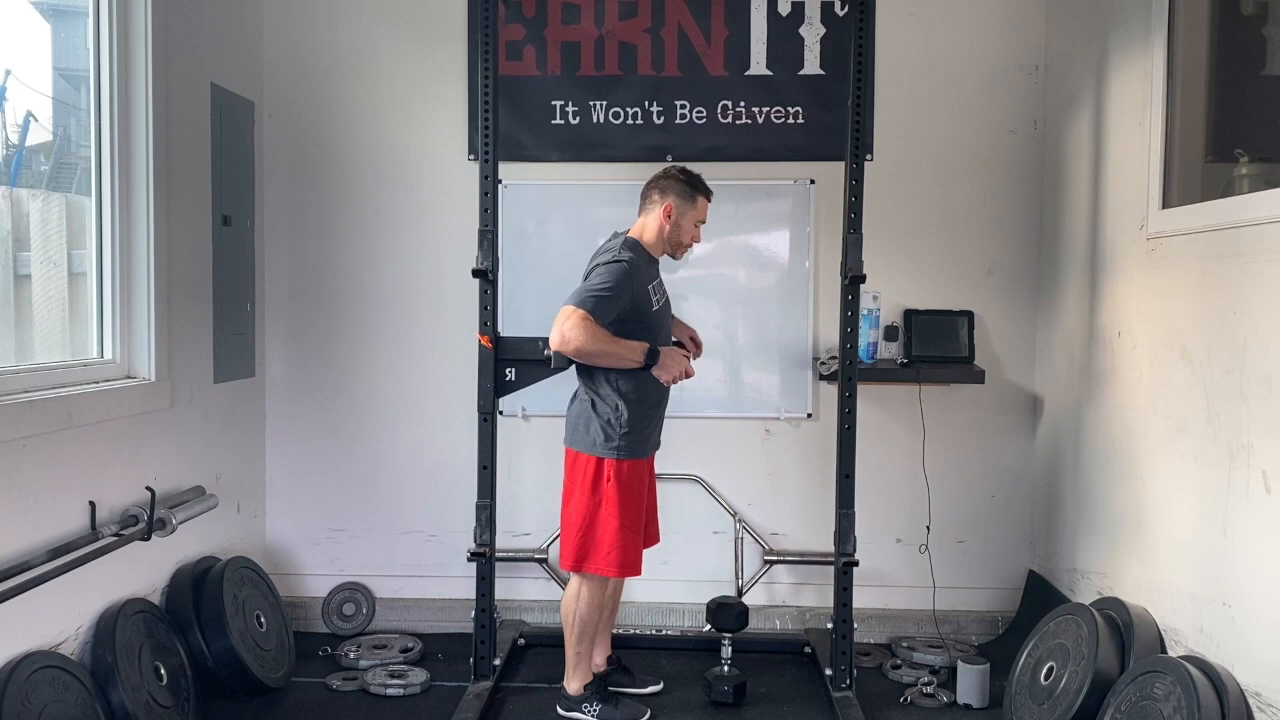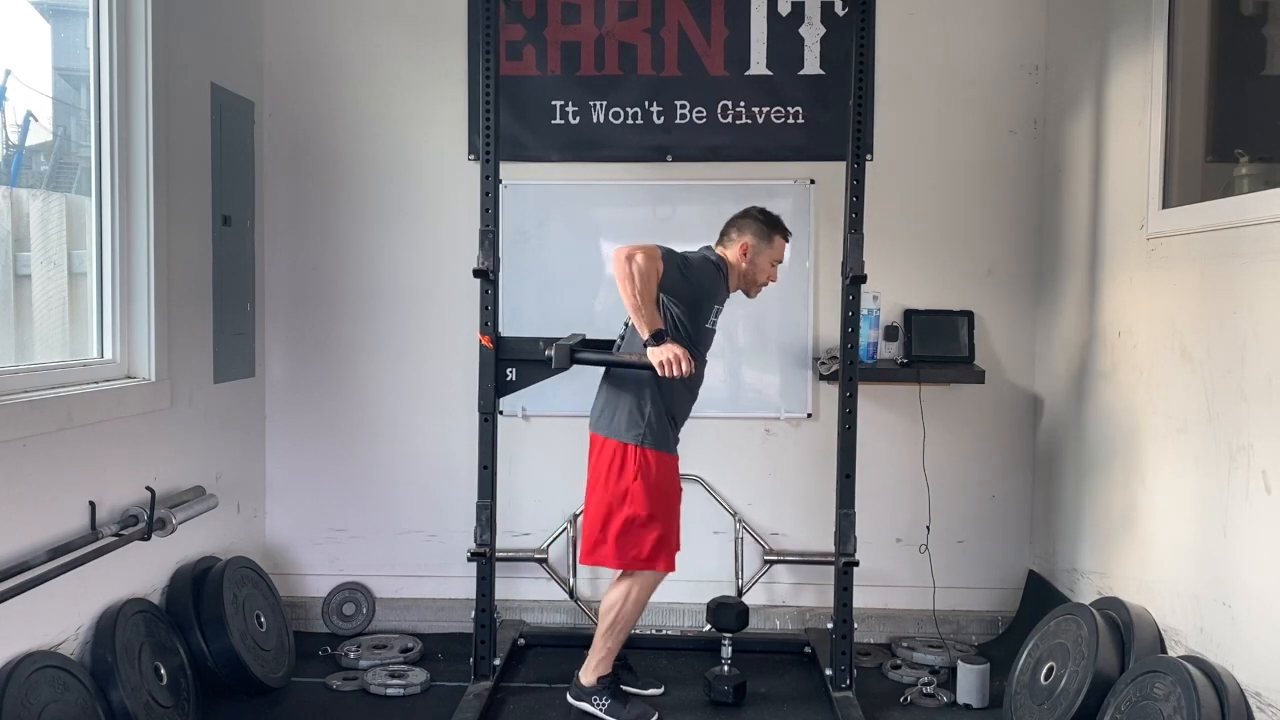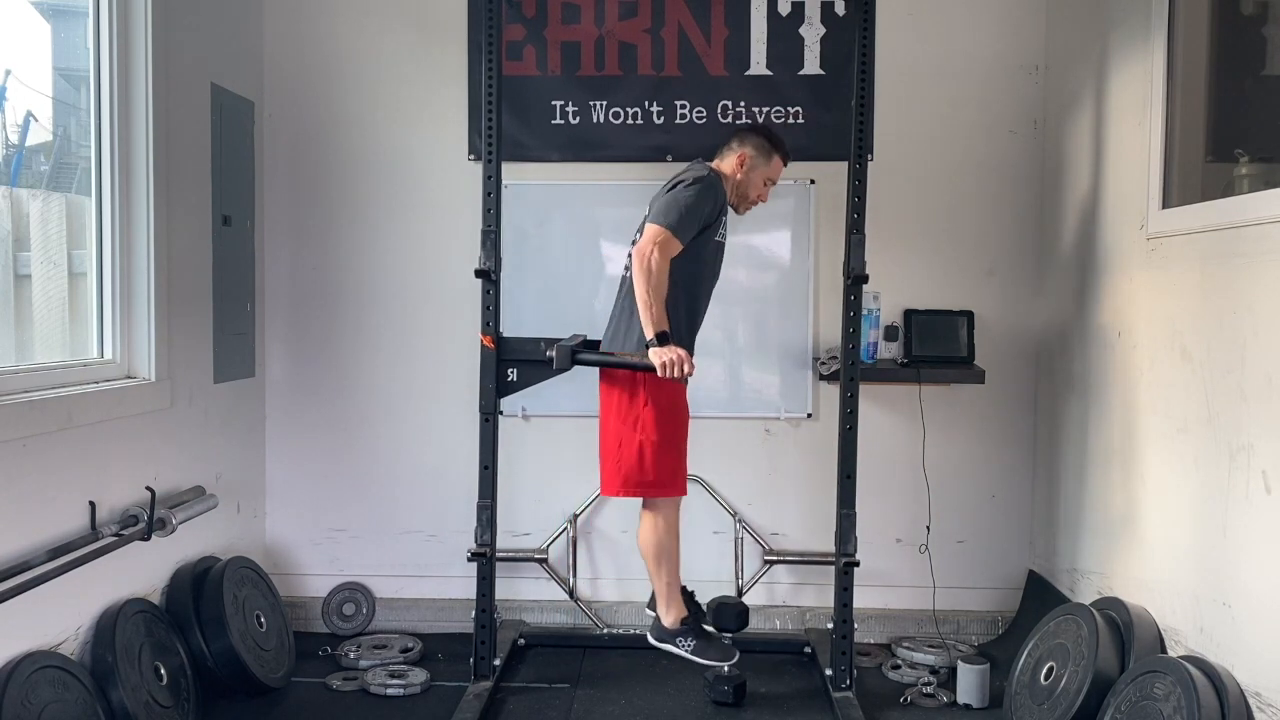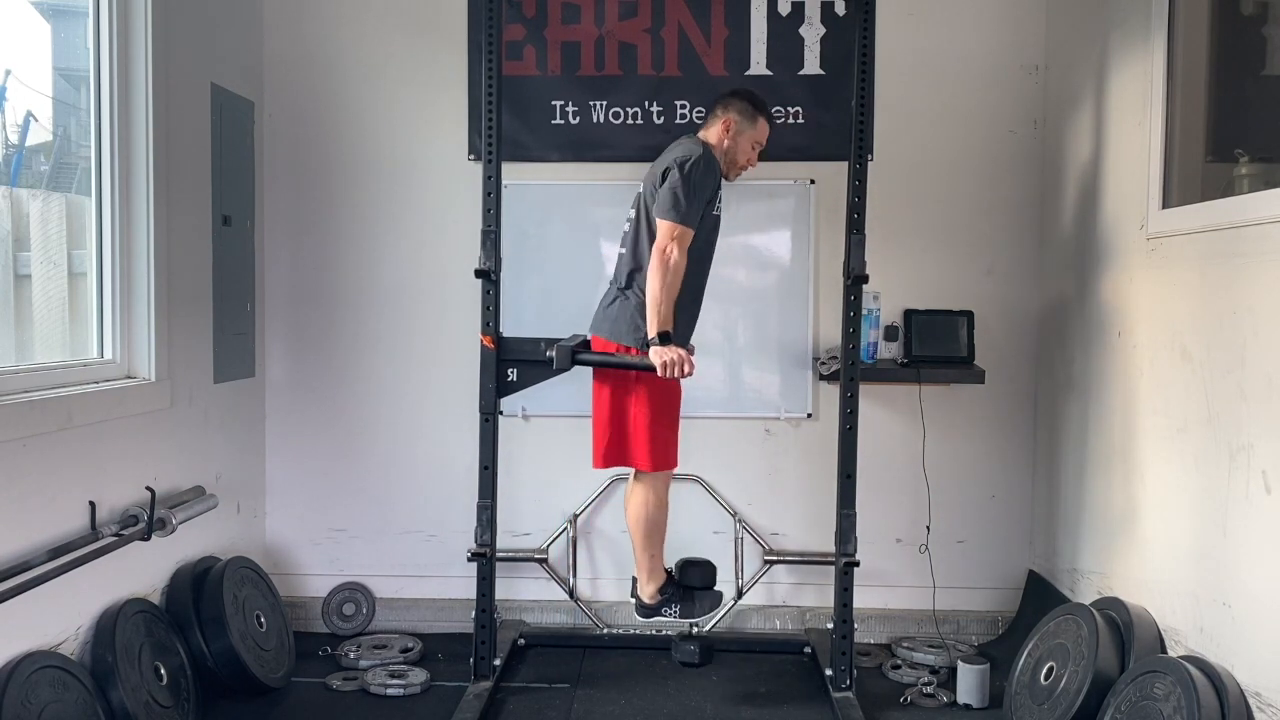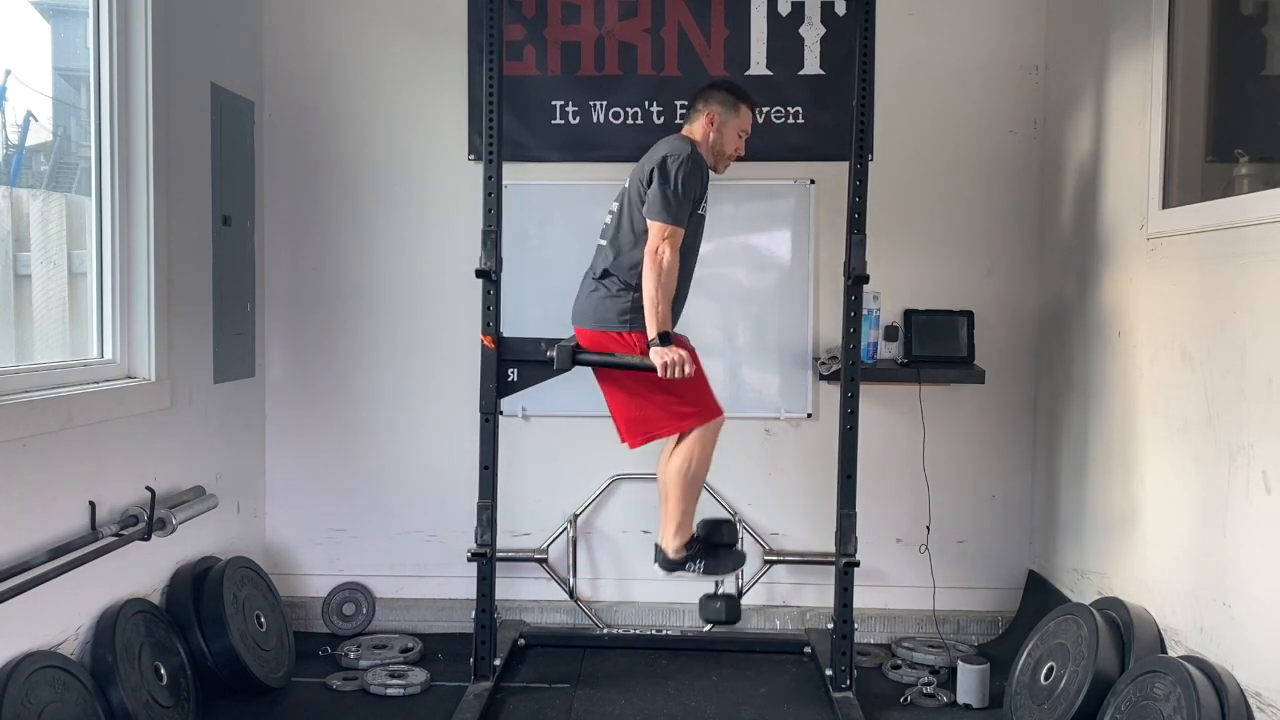
dt=1s
person 1, frame 1
left shoulder: (640, 259)
right shoulder: (621, 265)
right elbow: (567, 336)
left wrist: (669, 327)
right wrist: (654, 356)
left hip: (629, 438)
right hip: (607, 441)
left knee: (615, 560)
right knee: (594, 567)
left ankle: (601, 663)
person 1, frame 2
left shoulder: (707, 281)
right shoulder: (704, 270)
right elbow: (631, 259)
right wrist: (655, 339)
left hip: (645, 431)
right hip: (635, 433)
left knee: (642, 561)
right knee: (646, 564)
left ankle: (608, 660)
person 1, frame 3
left shoulder: (704, 200)
right shoulder: (701, 187)
right elbow: (649, 252)
right wrist: (659, 340)
left hip: (654, 360)
right hip: (644, 364)
left knee: (665, 490)
right knee: (661, 495)
left ankle: (670, 595)
right ankle: (672, 621)
person 1, frame 4
left shoulder: (685, 163)
right shoulder: (697, 162)
right elbow: (668, 251)
left wrist: (661, 338)
right wrist: (661, 339)
left hip: (634, 333)
right hip: (637, 336)
left knee: (652, 467)
right knee: (651, 469)
left ankle: (652, 577)
right ankle: (652, 592)
person 1, frame 5
left shoulder: (671, 158)
right shoulder: (683, 159)
right elbow: (661, 251)
left wrist: (661, 333)
right wrist: (661, 338)
left hip: (605, 315)
right hip: (619, 320)
left knee: (693, 422)
right knee: (703, 421)
left ankle: (679, 536)
right ankle: (678, 543)
